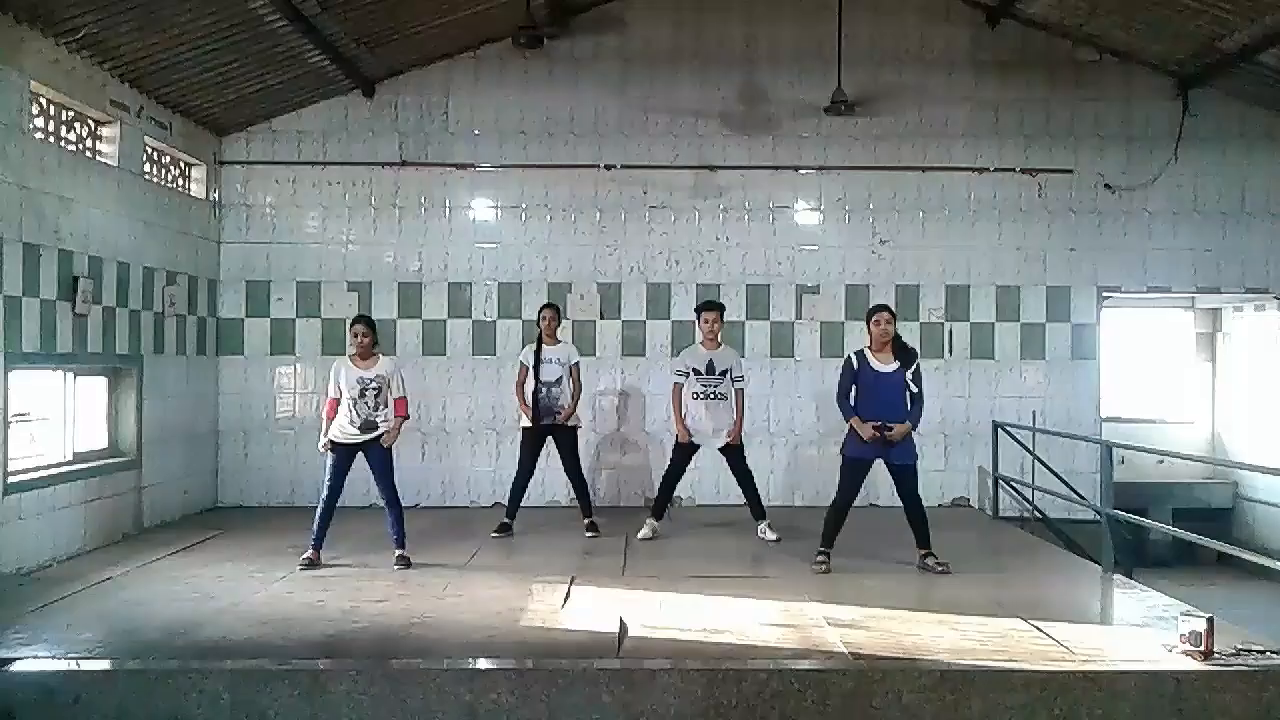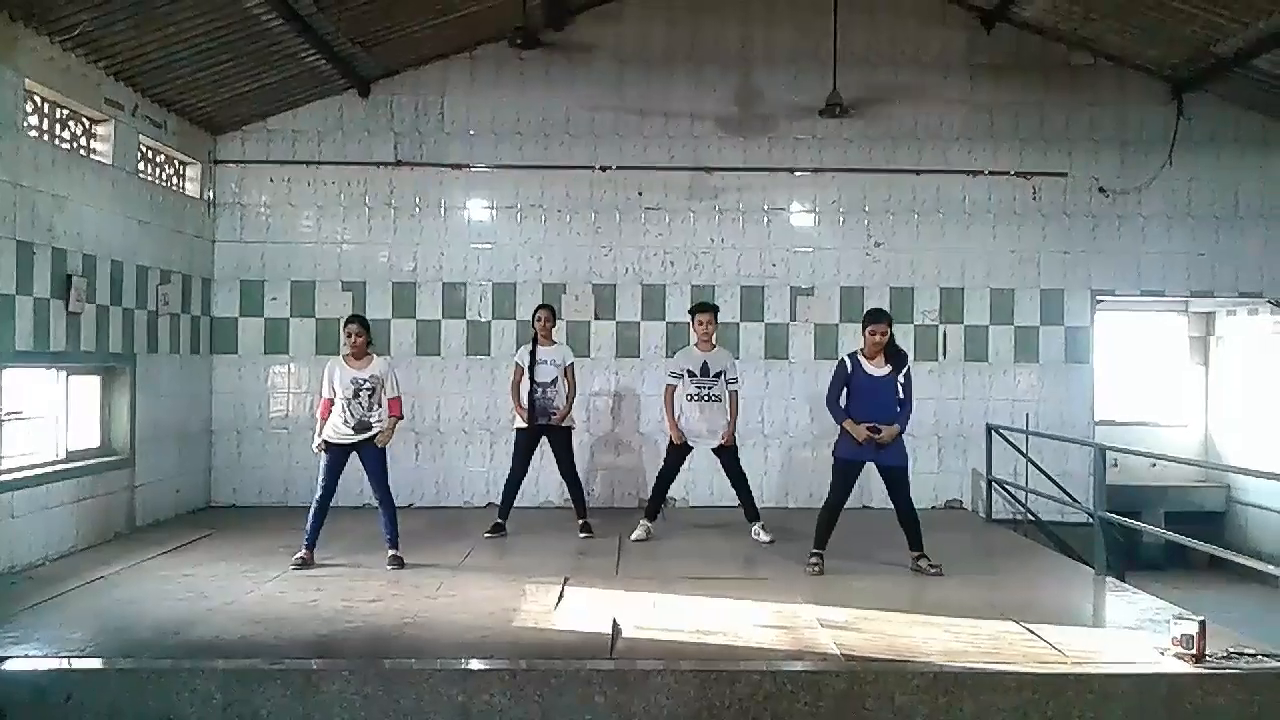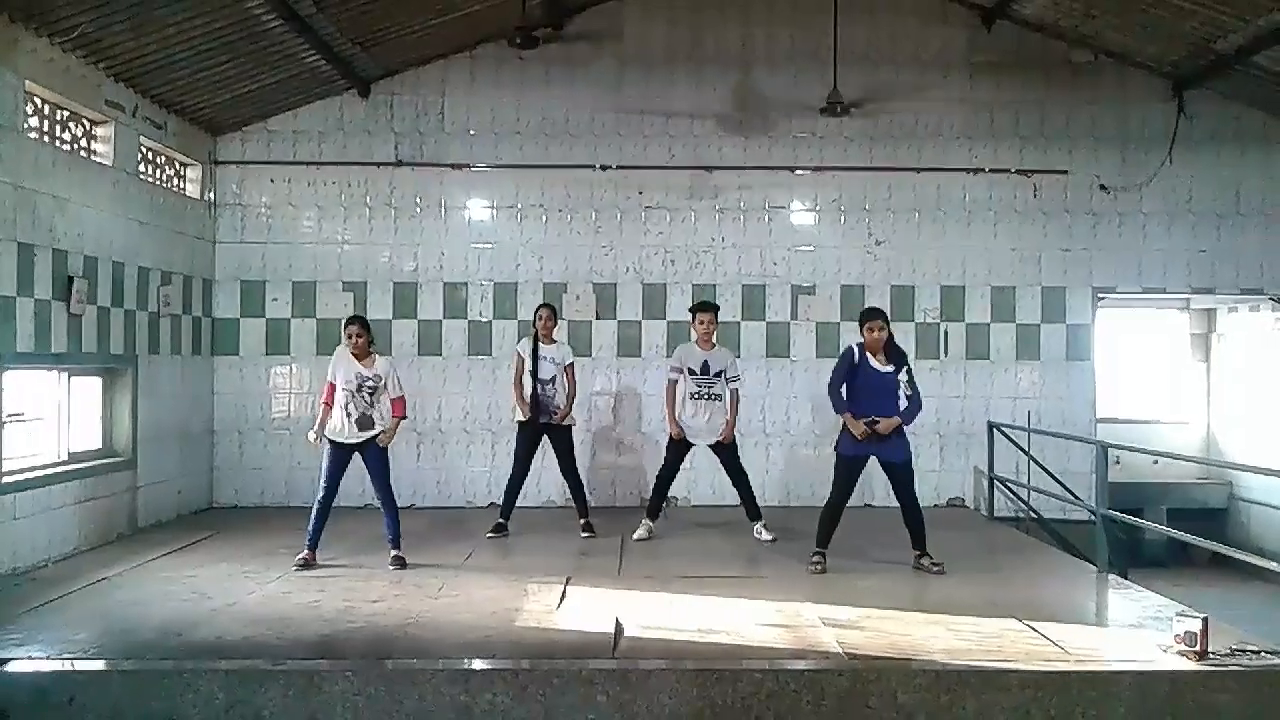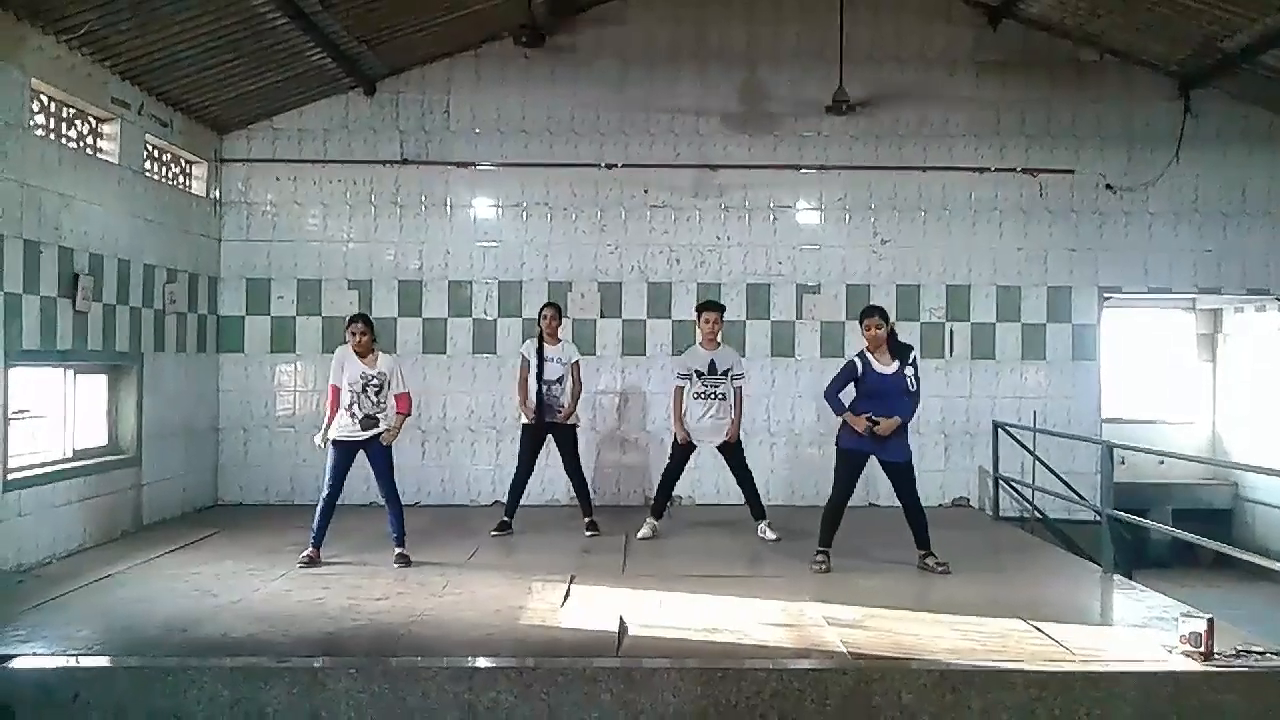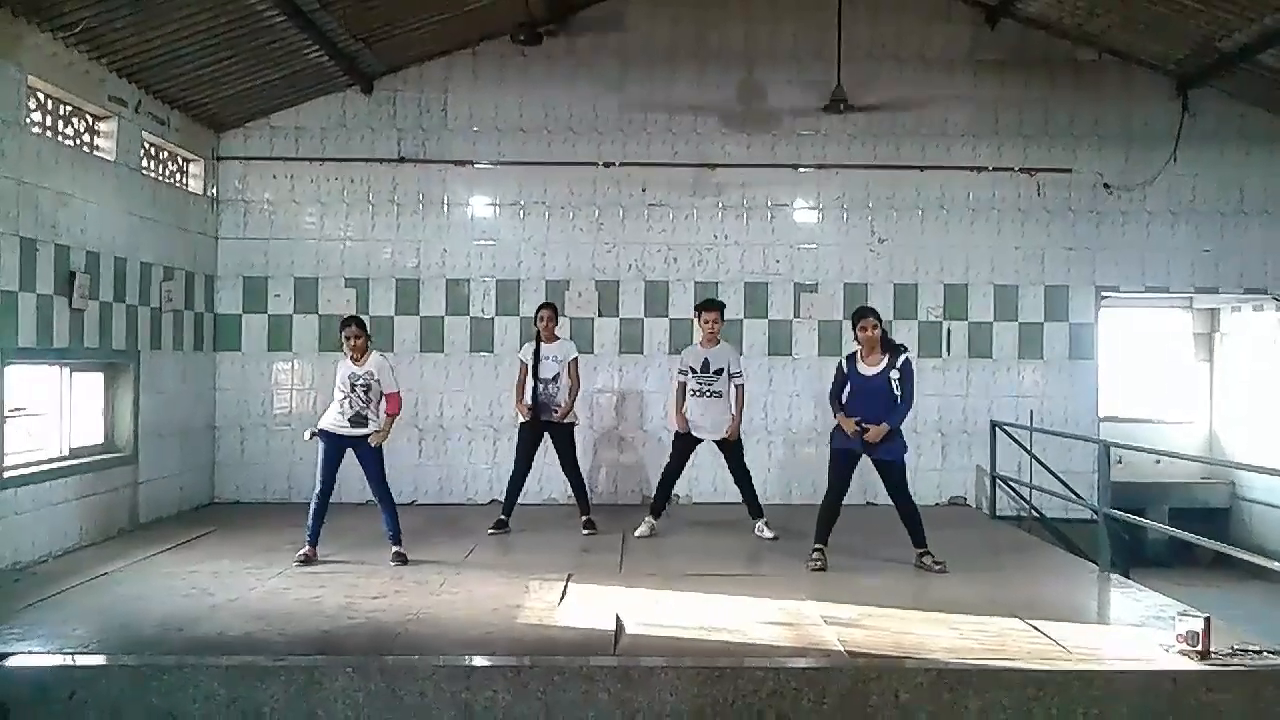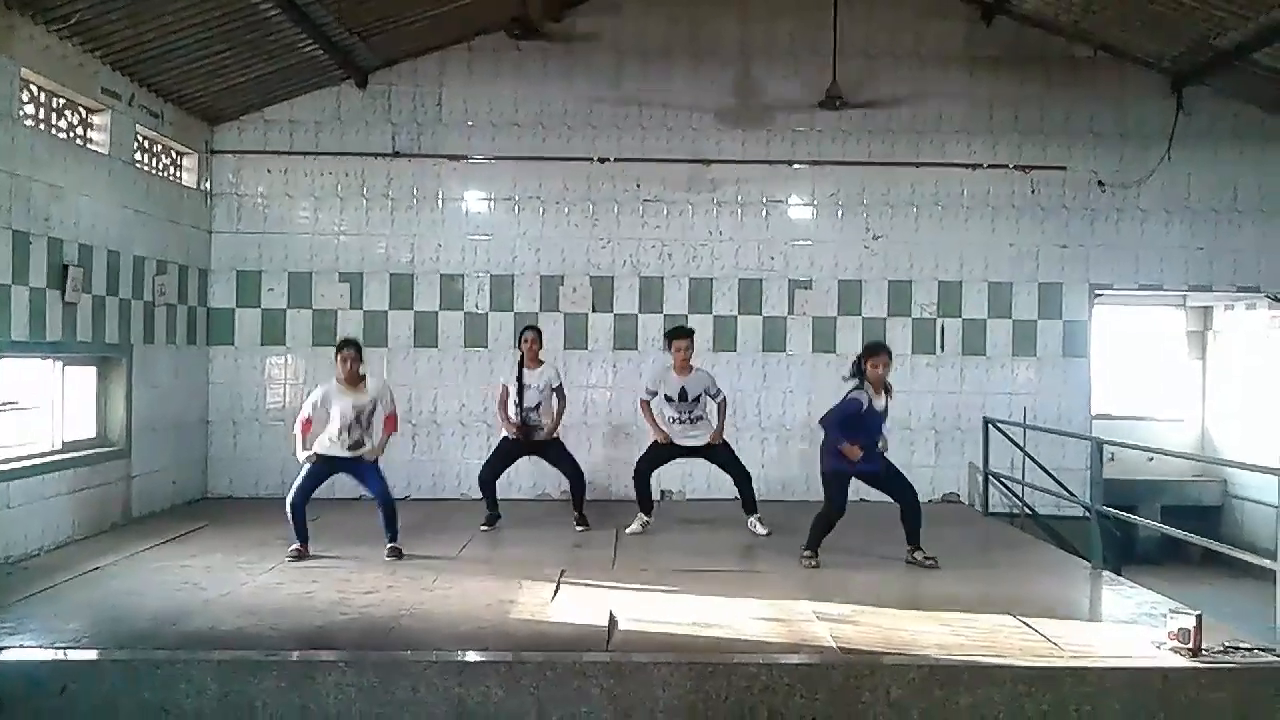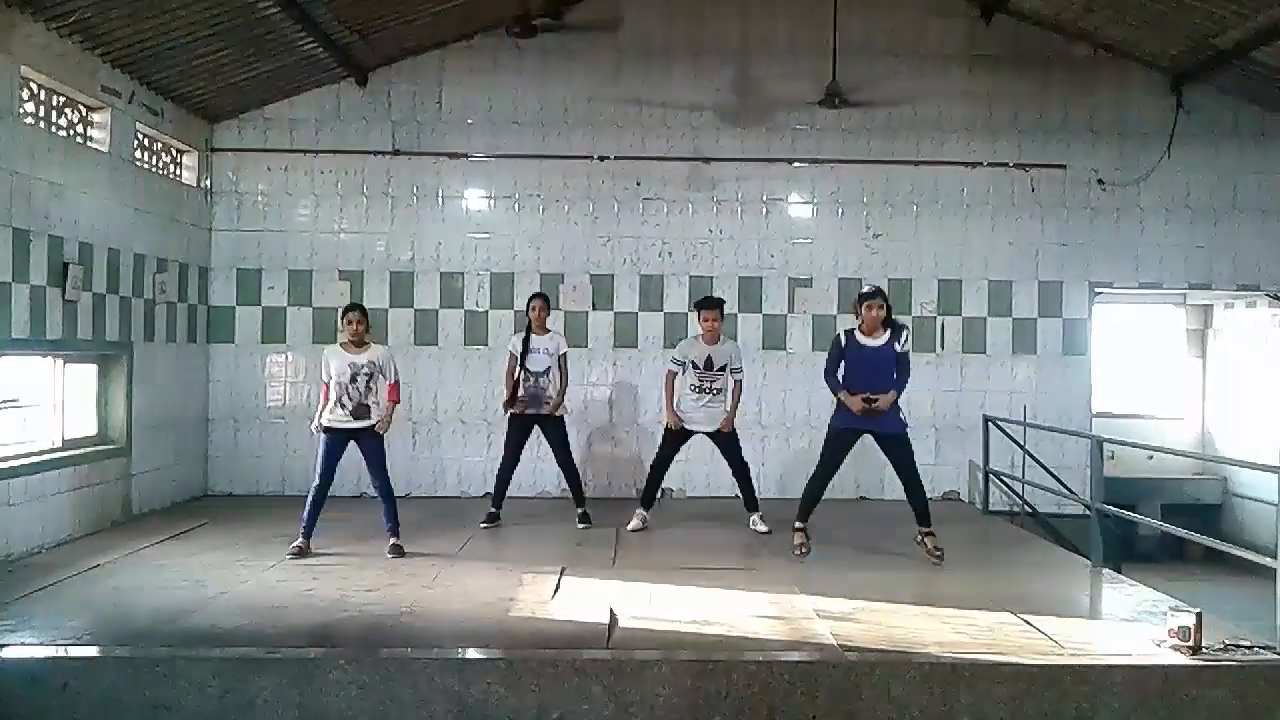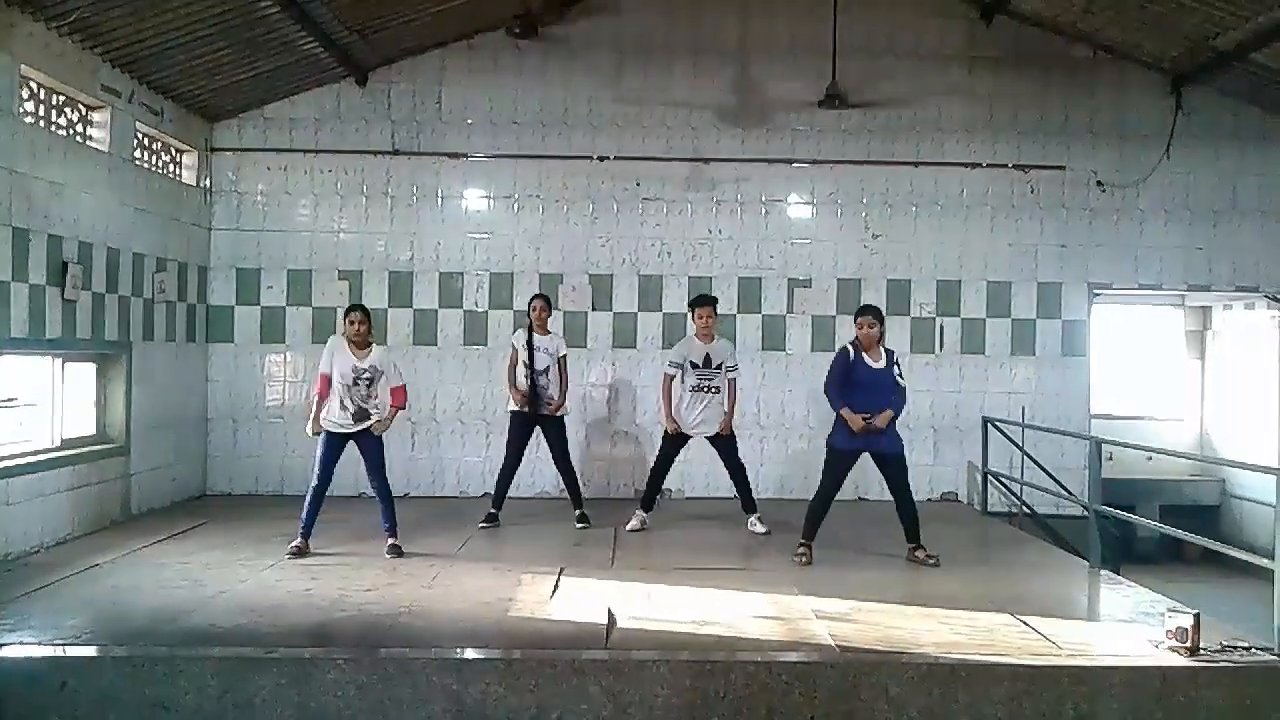
dt=0.5s
person 1, frame 1
left shoulder: (908, 359)
right shoulder: (856, 360)
left elbow: (917, 400)
right elbow: (843, 397)
left wrist: (908, 426)
right wrist: (858, 425)
left hip: (899, 439)
right hip: (862, 438)
left knee: (911, 498)
right knee: (844, 497)
left ankle: (925, 554)
right ankle: (823, 551)
person 1, frame 2
left shoulder: (899, 363)
right shoulder: (849, 363)
left elbow: (907, 403)
right elbow: (832, 400)
left wrist: (896, 428)
right wrist: (851, 427)
left hip: (890, 442)
right hip: (853, 441)
left knee: (903, 500)
right knee: (835, 499)
left ankle: (918, 556)
right ankle: (816, 553)
person 1, frame 3
left shoulder: (898, 361)
right shoulder: (853, 354)
left elbow: (915, 401)
right elbow: (834, 388)
left wrist: (896, 421)
right wrist: (849, 421)
left hip: (891, 437)
right hip: (855, 437)
left knee: (908, 497)
right knee: (838, 496)
left ankle: (921, 554)
right ankle: (819, 552)
person 1, frame 4
left shoulder: (907, 356)
right shoulder: (859, 362)
left elbow: (913, 397)
right elbow: (830, 393)
left wrist: (896, 421)
right wrist: (851, 419)
left hip: (894, 438)
right hip: (856, 436)
left knee: (910, 497)
right knee: (840, 495)
left ankle: (925, 554)
right ankle: (822, 551)
person 1, frame 5
left shoulder: (899, 358)
right shoulder: (848, 362)
left elbow: (907, 399)
right elbow: (835, 396)
left wrist: (885, 427)
right wrist: (841, 419)
left hip: (885, 437)
right hip: (848, 436)
left knee: (901, 495)
right knee: (835, 493)
left ankle: (922, 552)
right ankle: (818, 549)
person 1, frame 6
left shoulder: (882, 391)
right shoulder: (859, 397)
right elbow: (827, 421)
left wrist: (880, 439)
right wrist: (846, 448)
left hip: (869, 457)
right hip: (839, 458)
left knee: (909, 496)
right knee: (835, 507)
left ankle: (914, 549)
right ankle: (810, 549)
person 1, frame 7
left shoulder: (899, 337)
right shoulder: (845, 338)
left elbow: (904, 374)
right elbow: (830, 373)
left wrist: (892, 396)
right wrist: (846, 397)
left hip: (887, 416)
right hip: (849, 415)
left knee: (909, 474)
right knee: (824, 470)
left ankle: (925, 532)
right ankle: (801, 526)
person 1, frame 8
left shoulder: (891, 358)
right shoulder: (848, 353)
left elbow: (900, 394)
right elbow: (831, 388)
left wrist: (888, 414)
right wrist: (848, 415)
left hip: (885, 434)
right hip: (847, 435)
left knee: (902, 491)
right knee: (827, 490)
left ankle: (915, 547)
right ankle: (805, 543)
person 2, frame 1
left shoulder: (388, 365)
right shoulder: (340, 366)
left elbow: (400, 402)
right elbow: (331, 403)
left wrist: (394, 430)
right wrist: (324, 434)
left hip: (376, 438)
right hip: (342, 437)
left knee: (388, 492)
right knee: (329, 494)
left ankle: (400, 549)
right ankle: (314, 550)
person 2, frame 2
left shoulder: (382, 365)
right shoulder: (334, 366)
left elbow: (394, 403)
right elbow: (326, 404)
left wrist: (389, 430)
right wrist: (318, 435)
left hip: (370, 437)
right hip: (336, 438)
left knee: (382, 493)
right knee: (323, 494)
left ankle: (393, 549)
right ankle: (307, 550)
person 2, frame 3
left shoulder: (384, 364)
right shoulder: (340, 355)
left elbow: (398, 403)
right elbow: (329, 392)
left wrist: (391, 431)
right wrist: (319, 424)
left hip: (372, 438)
right hip: (338, 437)
left knee: (384, 493)
right knee: (325, 493)
left ankle: (396, 549)
right ankle: (309, 551)
person 2, frame 4
left shoulder: (388, 362)
right shoulder: (342, 355)
left elbow: (403, 400)
right elbow: (334, 395)
left wrist: (395, 429)
right wrist: (324, 429)
left hip: (377, 436)
right hip: (343, 436)
left knee: (388, 491)
right knee: (330, 491)
left ankle: (400, 547)
right ankle: (314, 548)
person 2, frame 5
left shoulder: (380, 362)
right shoulder: (341, 365)
left elbow: (393, 398)
left wrist: (384, 430)
right wrist: (318, 427)
left hip: (365, 435)
right hip: (333, 432)
left knee: (381, 490)
right knee: (322, 489)
left ankle: (396, 545)
right ankle: (310, 547)
person 2, frame 6
left shoulder: (377, 388)
right shoulder: (327, 391)
left elbow: (390, 417)
right elbow: (303, 420)
left wrist: (379, 447)
right wrist: (302, 450)
left hip: (361, 456)
right hip: (327, 454)
left knee: (384, 497)
right knee: (295, 499)
left ankle: (392, 542)
right ankle: (301, 543)
person 2, frame 7
left shoulder: (381, 353)
right shoulder: (331, 353)
left elbow: (392, 388)
right elbow: (327, 389)
left wrist: (387, 417)
right wrist: (318, 417)
left hip: (369, 426)
right hip: (335, 426)
left knee: (381, 482)
right knee: (321, 482)
left ankle: (393, 537)
right ankle: (304, 538)
person 2, frame 8
left shoulder: (381, 355)
right shoulder: (334, 345)
left elbow: (398, 391)
right elbow: (323, 383)
left wrist: (387, 420)
right wrist: (314, 418)
left hip: (368, 427)
right hip: (334, 426)
left knee: (379, 482)
right knee: (319, 482)
left ankle: (392, 538)
right ankle: (302, 539)
person 3, frame 1
left shoulder: (732, 356)
right shoulder: (687, 355)
left elbow: (739, 392)
right elbow: (677, 391)
left wrist: (738, 426)
right wrist: (679, 425)
left hip: (725, 430)
right hip: (692, 429)
left knee: (743, 475)
right knee: (673, 473)
left ankle: (762, 523)
right ankle: (653, 521)
person 3, frame 2
left shoulder: (726, 358)
right shoulder: (682, 357)
left elbow: (733, 394)
right elbow: (669, 392)
left wrist: (732, 428)
right wrist: (672, 426)
left hip: (719, 431)
right hip: (686, 430)
left knee: (737, 476)
right knee: (666, 475)
left ankle: (756, 524)
right ankle: (647, 522)
person 3, frame 3
left shoulder: (726, 356)
right shoulder: (682, 352)
left elbow: (734, 392)
right elbow: (671, 386)
left wrist: (731, 425)
right wrist: (671, 421)
left hip: (718, 428)
right hip: (685, 427)
left knee: (738, 474)
right knee: (666, 473)
left ankle: (758, 523)
right ankle: (648, 521)
person 3, frame 4
left shoulder: (731, 356)
right shoulder: (689, 356)
left elbow: (738, 391)
right elbow: (679, 390)
left wrist: (736, 423)
right wrist: (677, 424)
left hip: (724, 428)
right hip: (690, 428)
left knee: (743, 474)
right knee: (671, 472)
left ankle: (762, 522)
right ankle: (653, 520)
person 3, frame 5
left shoulder: (729, 353)
right shoulder: (688, 353)
left elbow: (739, 387)
right elbow: (680, 387)
left wrist: (737, 421)
right wrist: (679, 415)
left hip: (723, 426)
right hip: (691, 424)
left knee: (740, 472)
right knee: (672, 470)
left ankle: (759, 521)
right ankle: (652, 519)
person 3, frame 6
left shoulder: (704, 377)
right shoulder: (660, 376)
left elbow: (721, 400)
right elbow: (644, 401)
left wrist: (719, 429)
right wrist: (657, 429)
left hip: (705, 437)
right hip: (671, 438)
left knee: (740, 473)
right knee: (641, 470)
left ankle: (753, 517)
right ankle: (644, 516)
person 3, frame 7
left shoulder: (731, 348)
right shoulder: (687, 345)
left elbow: (737, 381)
right elbow: (671, 376)
left wrist: (732, 414)
right wrist: (669, 411)
left hip: (718, 418)
right hip: (684, 417)
left knee: (738, 465)
right knee: (661, 461)
left ankle: (754, 514)
right ankle: (643, 511)
person 3, frame 8
left shoulder: (726, 347)
right shoulder: (684, 346)
left elbow: (731, 383)
right elbow: (667, 381)
left wrist: (729, 417)
right wrist: (668, 417)
left hip: (716, 421)
right hip: (683, 420)
left knee: (736, 466)
right knee: (661, 465)
left ankle: (752, 515)
right ankle: (643, 512)
person 4, frame 1
left shoulder: (569, 350)
right shoulder: (529, 351)
left elbow: (577, 384)
right elbow: (520, 383)
left wrist: (572, 408)
right wrist: (523, 407)
left hip: (563, 420)
right hip: (534, 420)
left knee: (574, 470)
right knee: (524, 471)
left ankle: (588, 519)
right ankle: (508, 520)
person 4, frame 2
left shoulder: (564, 351)
right shoulder: (525, 351)
left elbow: (572, 385)
right elbow: (515, 383)
left wrist: (567, 409)
right wrist: (518, 408)
left hip: (558, 421)
right hip: (529, 420)
left knee: (568, 471)
right knee: (517, 471)
left ankle: (583, 520)
right ankle: (501, 521)
person 4, frame 3
left shoulder: (564, 350)
right shoulder: (526, 344)
left elbow: (572, 383)
right elbow: (518, 376)
left wrist: (567, 408)
right wrist: (520, 401)
left hip: (558, 418)
right hip: (530, 417)
left knee: (569, 469)
right knee: (519, 469)
left ankle: (584, 519)
right ankle: (502, 521)
person 4, frame 4
left shoulder: (569, 349)
right shoulder: (530, 346)
left elbow: (577, 383)
right elbow: (522, 379)
left wrist: (572, 408)
right wrist: (523, 405)
left hip: (563, 418)
right hip: (534, 418)
left knee: (574, 469)
right knee: (523, 469)
left ankle: (588, 518)
right ankle: (507, 519)
person 4, frame 5
left shoulder: (567, 346)
right shoulder: (529, 348)
left elbow: (575, 381)
right elbow: (521, 380)
left wrist: (569, 406)
right wrist: (519, 404)
left hip: (560, 416)
right hip: (532, 415)
left knee: (571, 467)
right knee: (520, 467)
left ankle: (586, 516)
right ankle: (504, 517)
person 4, frame 6
left shoulder: (550, 370)
right shoulder: (514, 371)
left elbow: (561, 399)
right elbow: (503, 399)
left wrist: (555, 424)
right wrist: (506, 422)
left hip: (545, 437)
right hip: (515, 437)
left knee: (575, 474)
right knee: (486, 475)
left ankle: (578, 513)
right ankle: (493, 512)
person 4, frame 7
left shoulder: (557, 339)
right shoulder: (518, 339)
left elbow: (563, 373)
right elbow: (510, 373)
left wrist: (559, 399)
right wrist: (510, 397)
left hip: (550, 409)
right hip: (522, 409)
left knee: (565, 459)
right knee: (509, 460)
left ankle: (581, 509)
right ankle: (494, 510)
person 4, frame 8
left shoulder: (558, 341)
right shoulder: (521, 335)
left elbow: (563, 375)
right elbow: (512, 366)
left wrist: (561, 400)
right wrist: (513, 390)
left hip: (551, 409)
right hip: (523, 407)
left knee: (563, 460)
right knee: (511, 460)
left ankle: (579, 510)
right ankle: (494, 511)
